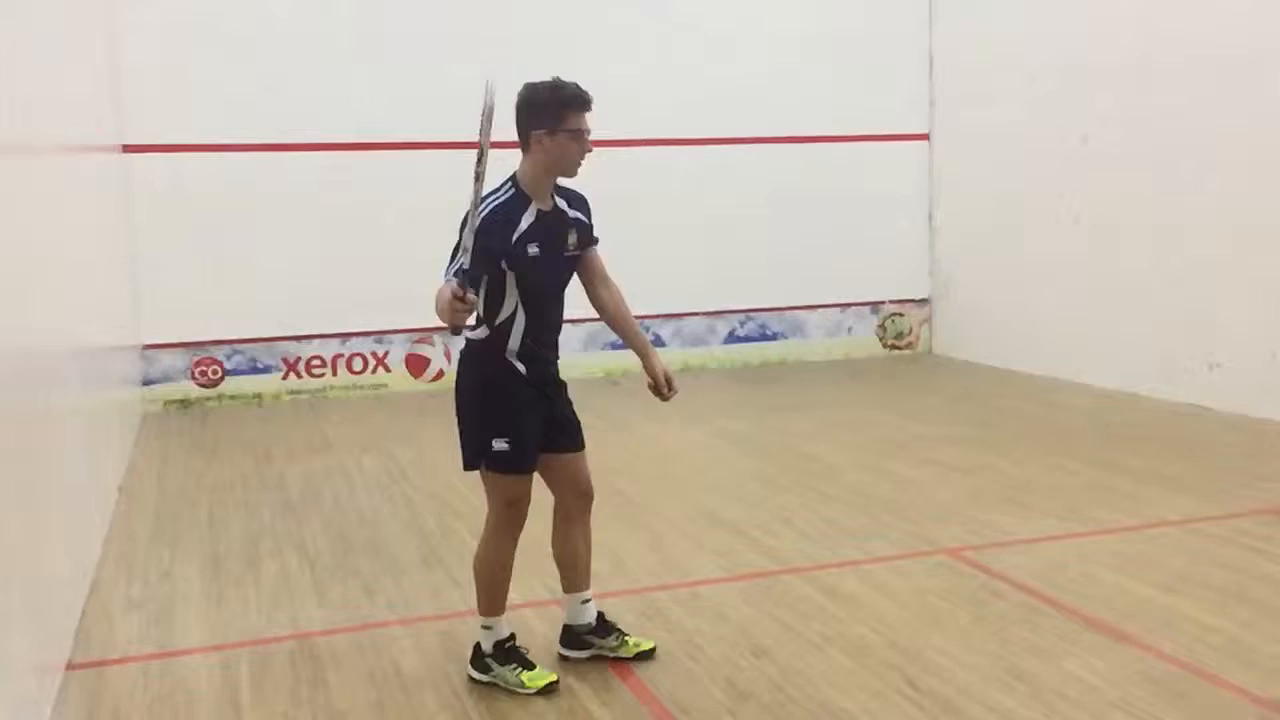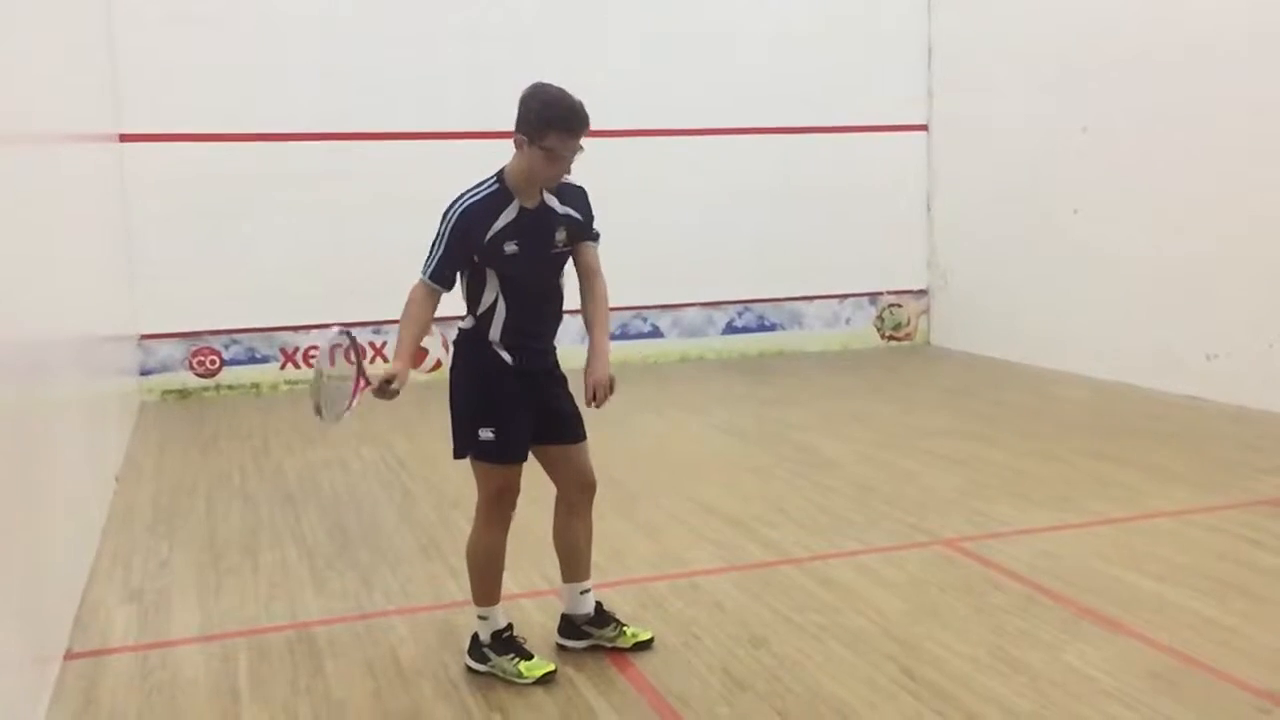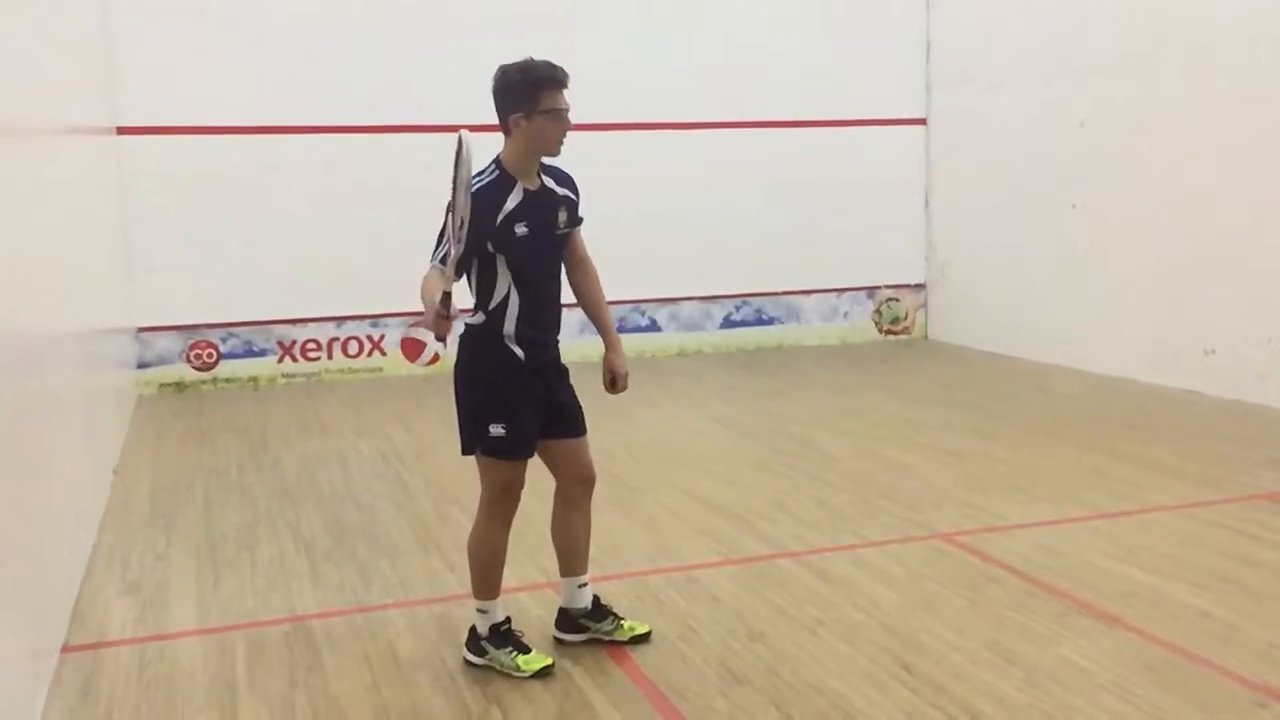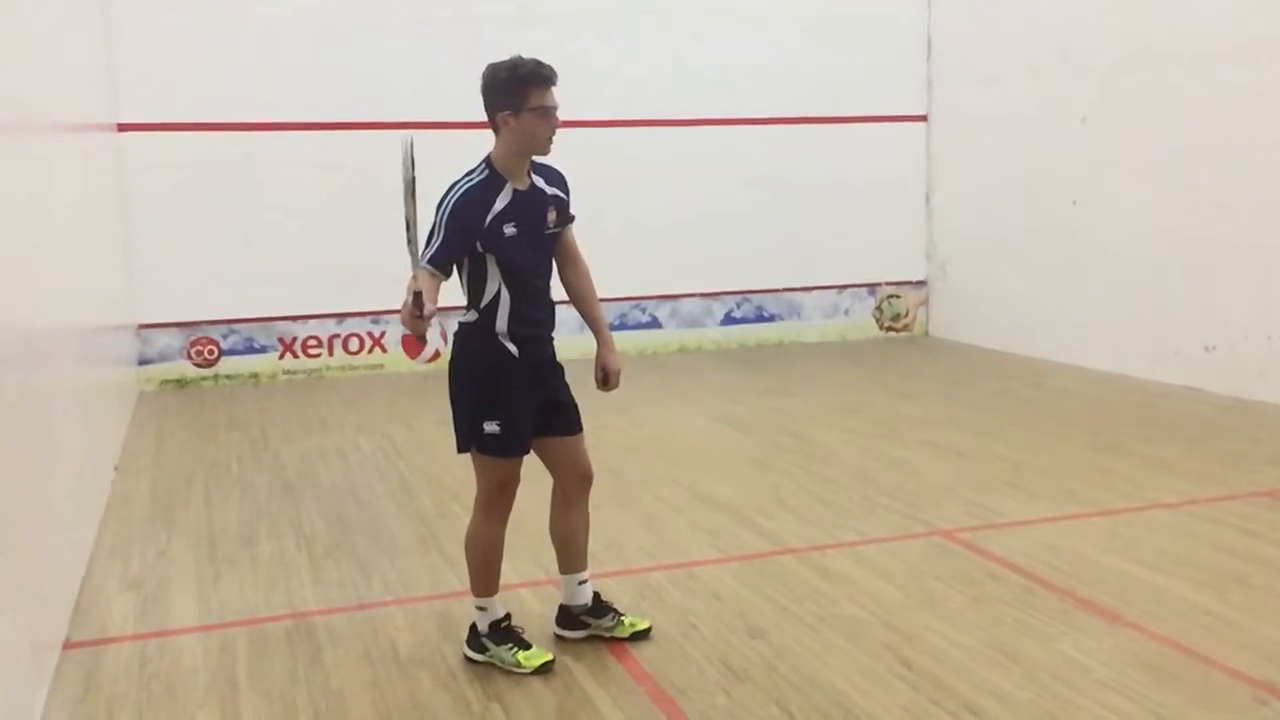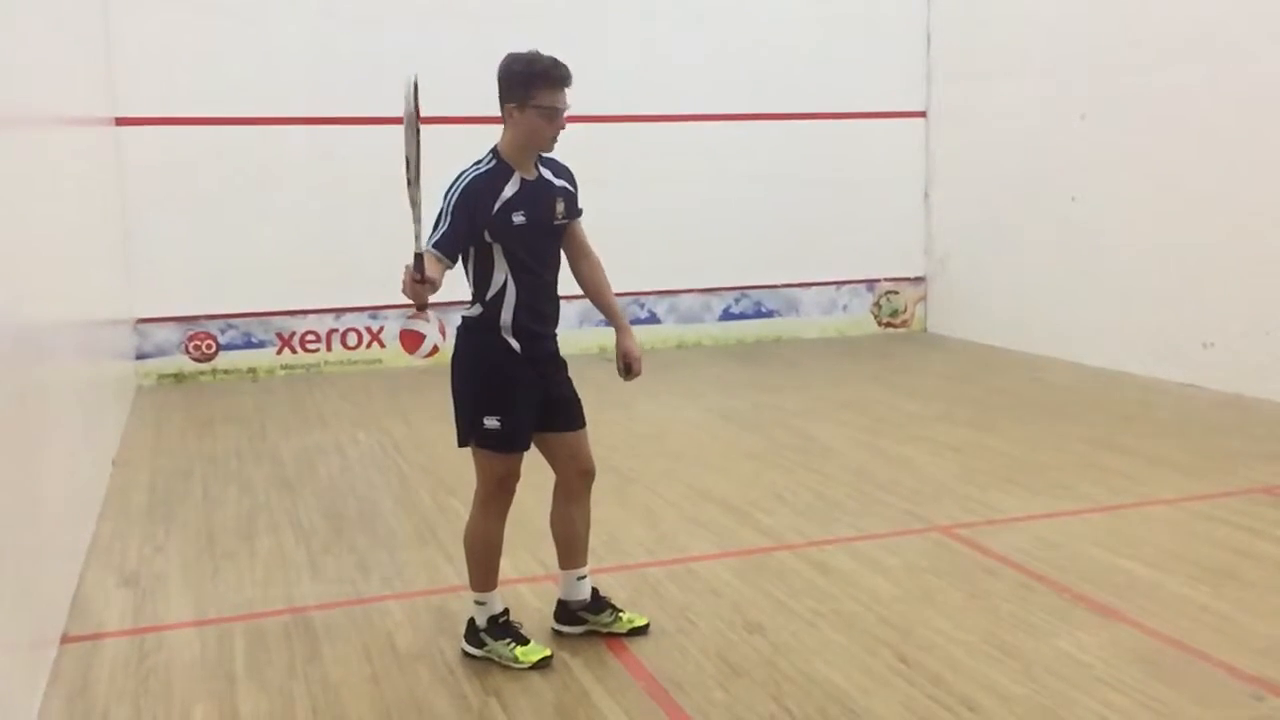
dt=1s
person 1, frame 1
left shoulder: (575, 208)
right shoulder: (495, 216)
left elbow: (601, 288)
right elbow: (452, 293)
left wrist: (647, 356)
right wrist: (452, 309)
left hip: (543, 376)
right hip: (496, 381)
left knee: (577, 493)
right knee: (508, 512)
left ankle: (583, 624)
right ankle: (492, 648)
person 1, frame 2
left shoulder: (573, 202)
right shoulder: (473, 212)
left elbow: (591, 278)
right elbow: (429, 288)
left wrist: (600, 353)
right wrist: (403, 356)
left hip: (543, 367)
right hip: (488, 372)
left knee: (579, 483)
right knee: (498, 502)
left ankle: (581, 614)
right ankle: (489, 638)
person 1, frame 3
left shoulder: (562, 187)
right shoulder: (480, 198)
left elbow: (579, 265)
right elbow: (440, 271)
left wrist: (611, 343)
right wrist: (437, 305)
left hip: (545, 360)
right hip: (494, 367)
left knee: (578, 477)
right knee: (501, 496)
left ankle: (578, 607)
right ankle: (487, 631)
person 1, frame 4
left shoulder: (553, 184)
right shoulder: (468, 198)
left elbow: (571, 263)
right elbow: (431, 270)
left wrist: (603, 340)
right wrist: (420, 304)
left hip: (540, 357)
right hip: (489, 364)
left knee: (576, 474)
right knee: (497, 494)
left ankle: (579, 605)
right ankle: (488, 628)
person 1, frame 5
left shoulder: (559, 179)
right shoulder: (475, 188)
left elbow: (581, 255)
right elbow: (437, 258)
left wrist: (621, 327)
right wrist: (422, 282)
left hip: (542, 353)
right hip: (491, 358)
left knee: (578, 469)
right knee: (497, 488)
left ankle: (577, 601)
right ankle: (485, 623)
